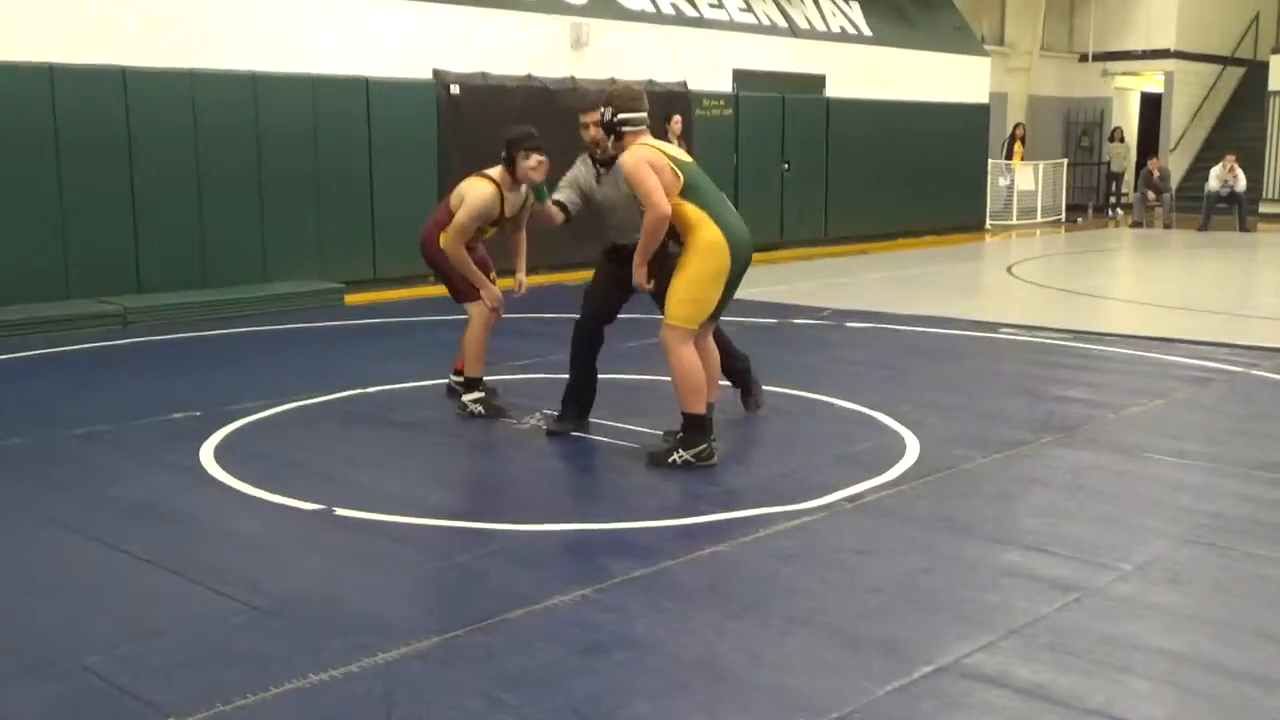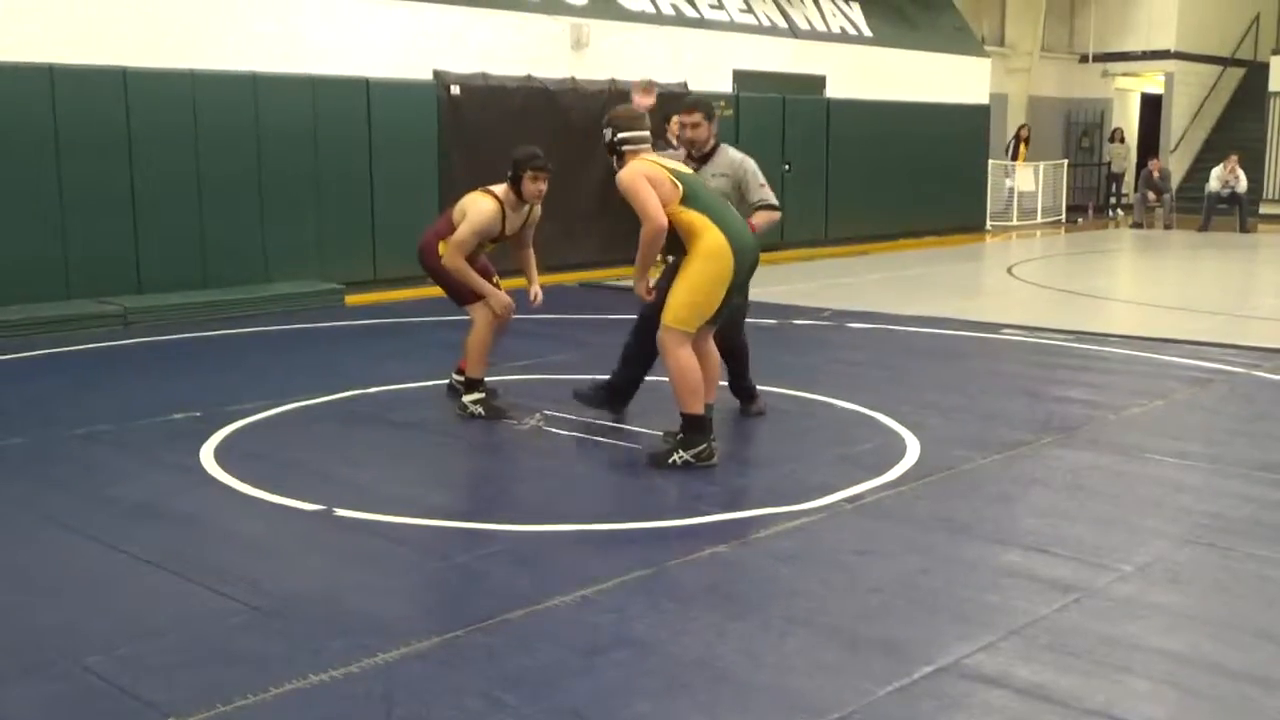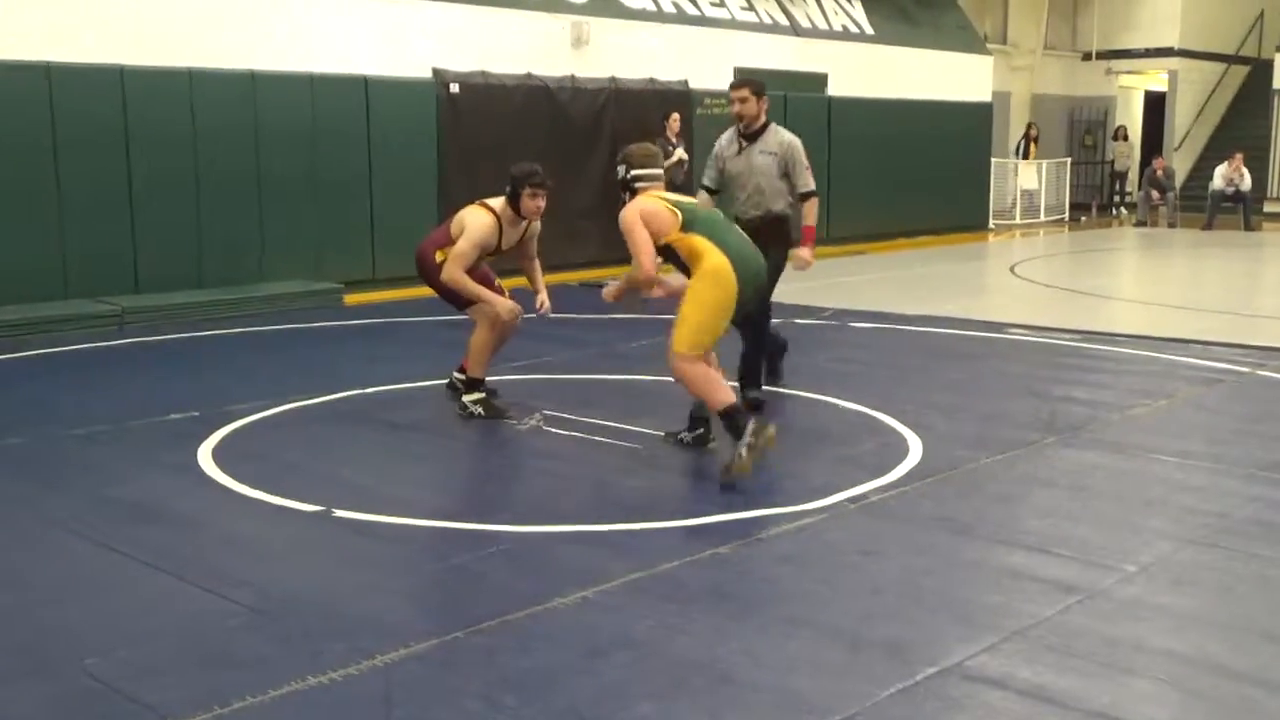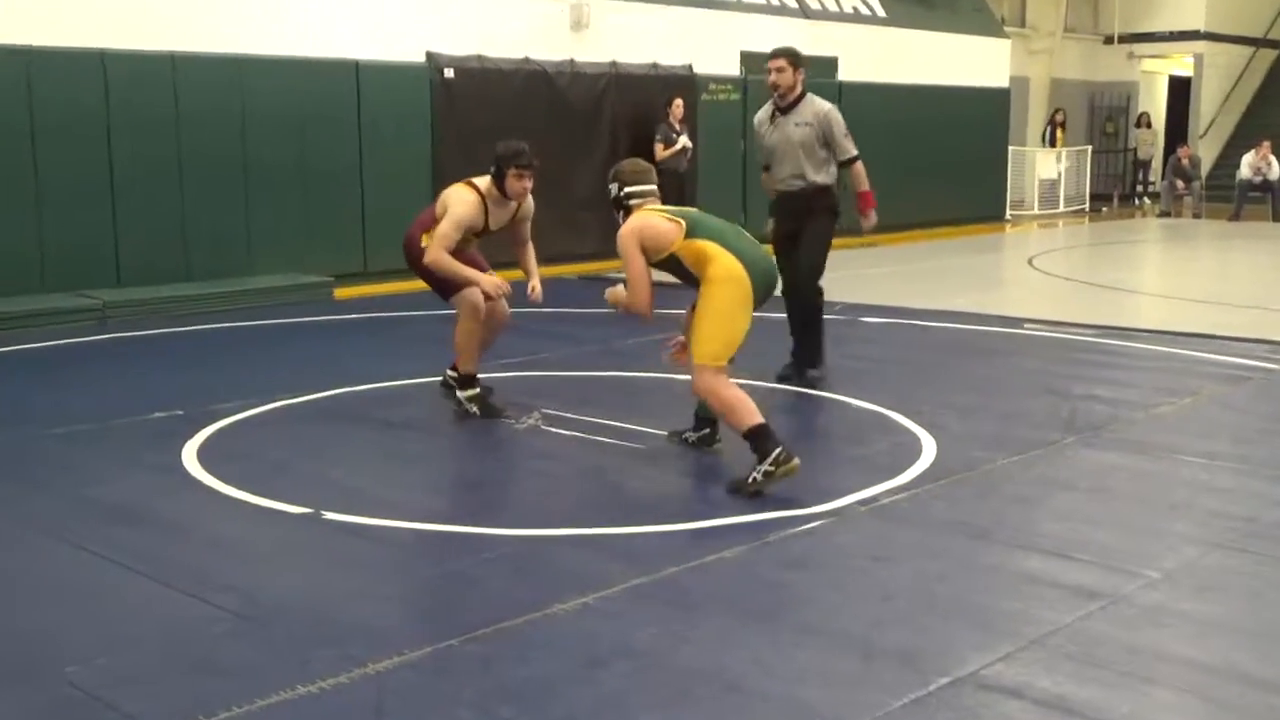
dt=0.3s
person 1, frame 1
left shoulder: (632, 158)
right shoulder: (666, 148)
left elbow: (660, 211)
left wrist: (640, 261)
left hip: (711, 244)
right hip: (735, 238)
left knee: (675, 337)
right knee: (699, 334)
left ankle: (697, 442)
right ankle: (701, 429)
person 1, frame 2
left shoulder: (630, 173)
right shoulder: (669, 165)
left elbow: (656, 223)
left wrist: (640, 275)
left hip: (716, 249)
right hip: (742, 245)
left knee: (672, 341)
right knee: (697, 335)
left ankle: (697, 444)
right ankle: (699, 430)
person 1, frame 3
left shoulder: (631, 212)
right shoulder: (682, 200)
left elbow: (645, 269)
left wrist: (618, 289)
right wrist: (677, 288)
left hip: (722, 272)
right hip: (753, 267)
left knee: (687, 363)
right knee: (695, 347)
left ankle: (748, 429)
person 1, frame 4
left shoulder: (629, 230)
right shoulder: (678, 213)
left elbow: (642, 304)
left wrist: (618, 296)
right wrist: (691, 334)
left hip: (732, 273)
right hip: (760, 265)
left knee: (707, 377)
left ankle: (773, 454)
right ankle: (707, 423)
person 2, frame 1
right shoulder: (580, 172)
right elbow: (556, 216)
left hip: (661, 250)
right hip: (619, 256)
right knee: (588, 325)
left ankle: (744, 377)
right ankle: (575, 411)
person 2, frame 2
left shoulder: (738, 164)
right shoulder: (673, 161)
left elbow: (771, 210)
left knee: (729, 332)
right knee: (650, 319)
left ankle: (746, 395)
right ankle: (616, 392)
person 2, frame 3
left shoulder: (786, 143)
right shoulder: (724, 144)
left elbow: (808, 196)
right elbow: (708, 190)
left wrist: (806, 244)
left hip: (774, 233)
right hip: (739, 233)
left knee: (754, 306)
left ankle: (751, 383)
right ankle: (773, 347)
person 2, frame 4
left shoulder: (823, 113)
right shoulder: (761, 120)
left elbow: (852, 161)
left wrist: (867, 207)
right wrist: (773, 212)
left hip: (818, 205)
right hip: (784, 207)
left knee: (806, 280)
right knee: (791, 287)
left ankle: (813, 358)
right ankle: (802, 357)
person 3, frame 1
left shoulder: (529, 189)
right shoulder: (484, 193)
left elbow: (517, 229)
right elbow: (454, 245)
left wrist: (520, 270)
right wrist: (484, 285)
left hip: (468, 241)
right hip: (442, 241)
left knee: (492, 311)
right knee: (482, 311)
left ankle: (460, 378)
right ankle: (471, 396)
person 3, frame 2
left shoulder: (532, 209)
right shoulder: (487, 209)
left elbow: (525, 246)
right elbow: (452, 259)
left wrist: (534, 282)
right wrist: (490, 292)
left hip: (468, 251)
right hip: (439, 251)
left knee: (501, 313)
right knee: (487, 313)
left ankle: (461, 378)
right ankle: (471, 397)
person 3, frame 3
left shoulder: (531, 223)
right shoulder: (484, 223)
left elbow: (530, 259)
right elbow: (450, 274)
left wrist: (541, 291)
right wrist: (494, 299)
left hip: (466, 260)
right hip: (437, 259)
left knee: (508, 318)
right knee: (490, 316)
left ankle: (462, 378)
right ankle: (471, 397)
person 3, frame 4
left shoulder: (524, 202)
right shoulder: (468, 201)
left elbow: (524, 242)
right elbow: (433, 256)
left wrist: (534, 278)
right wrist: (481, 278)
left hip: (459, 247)
right hip: (425, 248)
left knee: (498, 314)
right knee: (472, 304)
left ankle: (458, 377)
right ankle: (468, 392)
